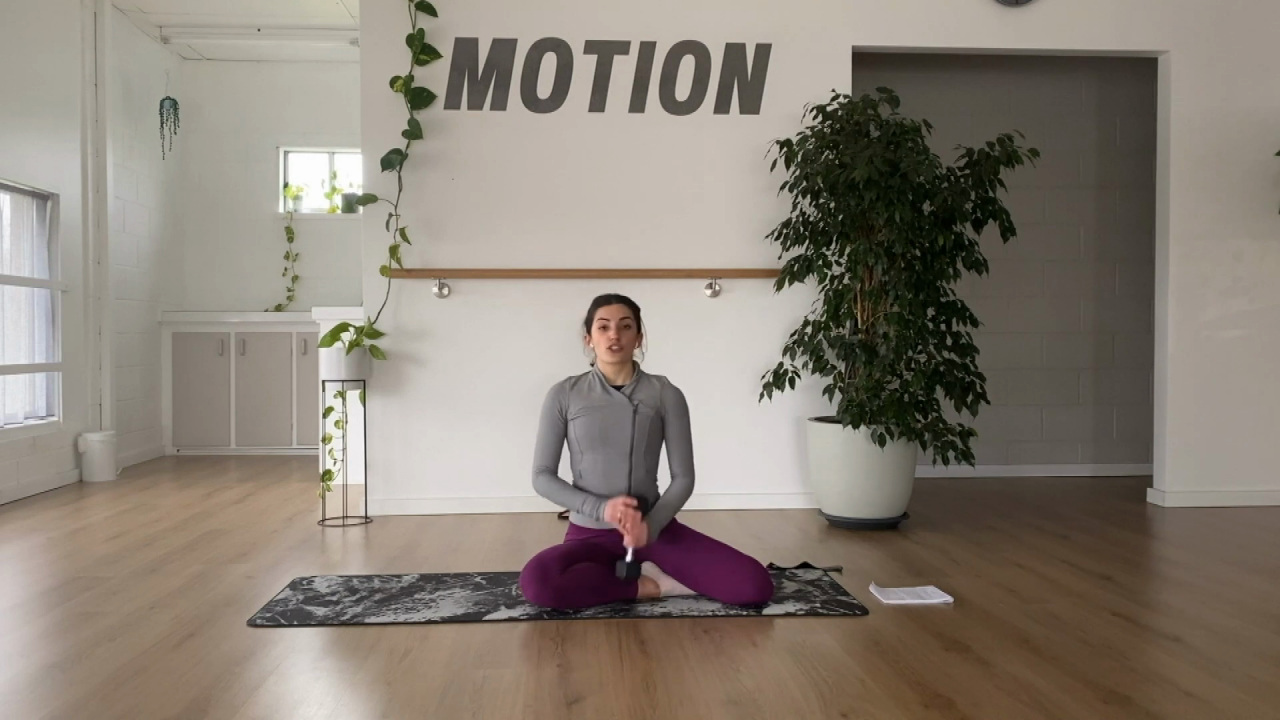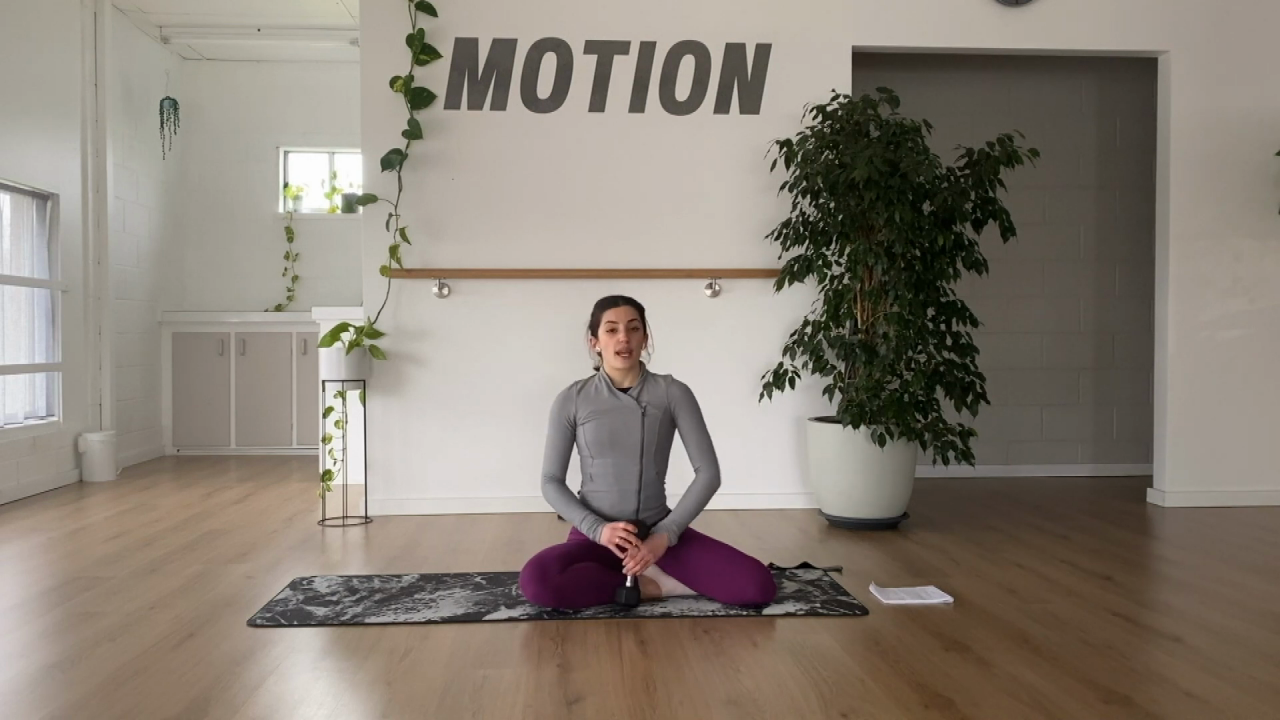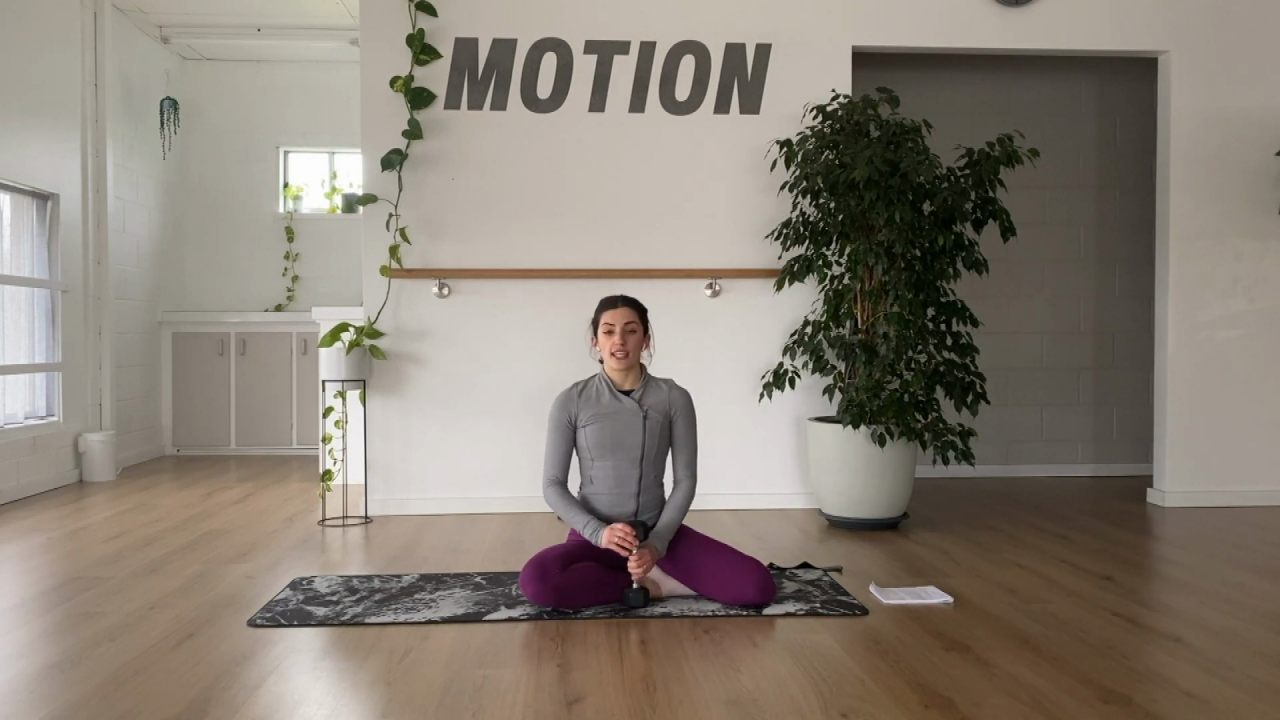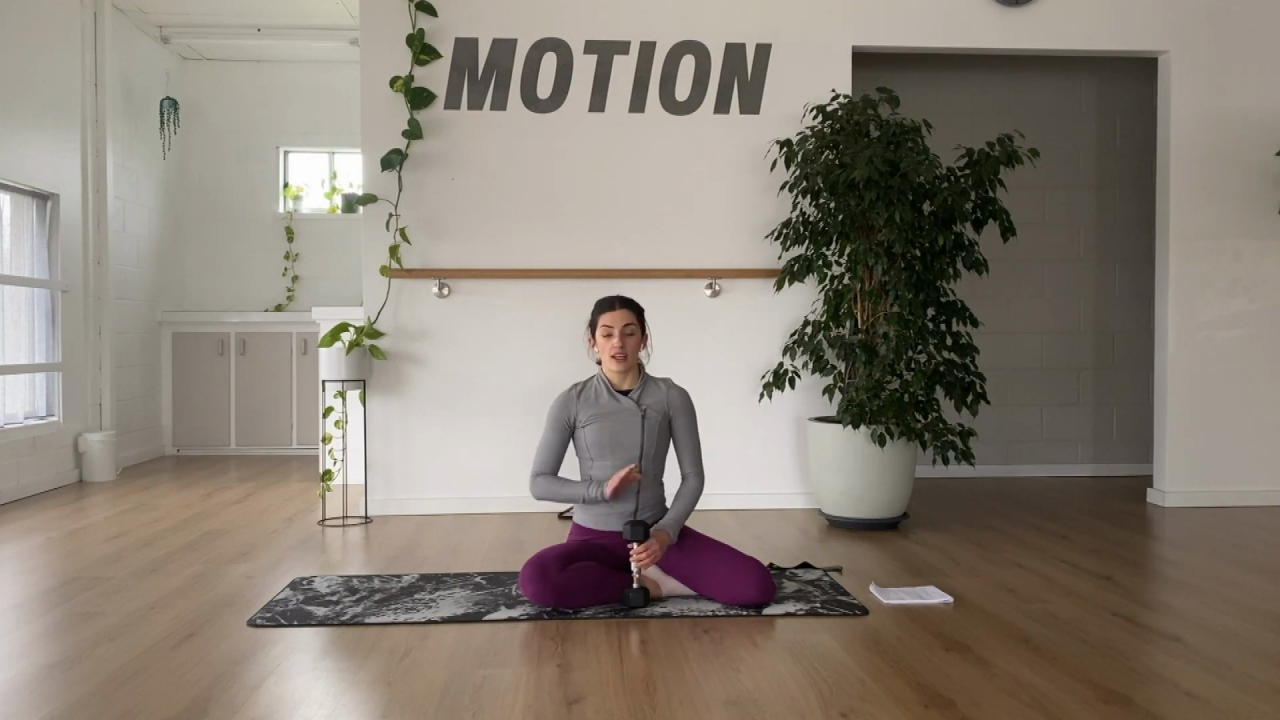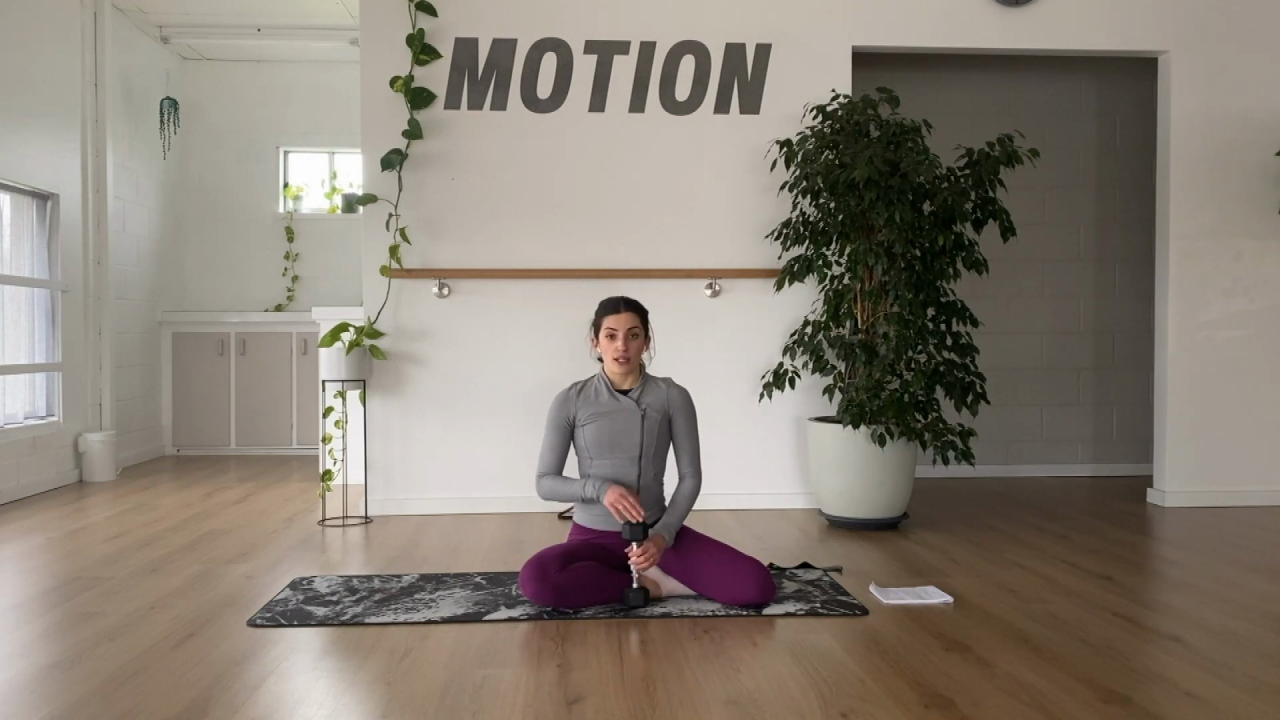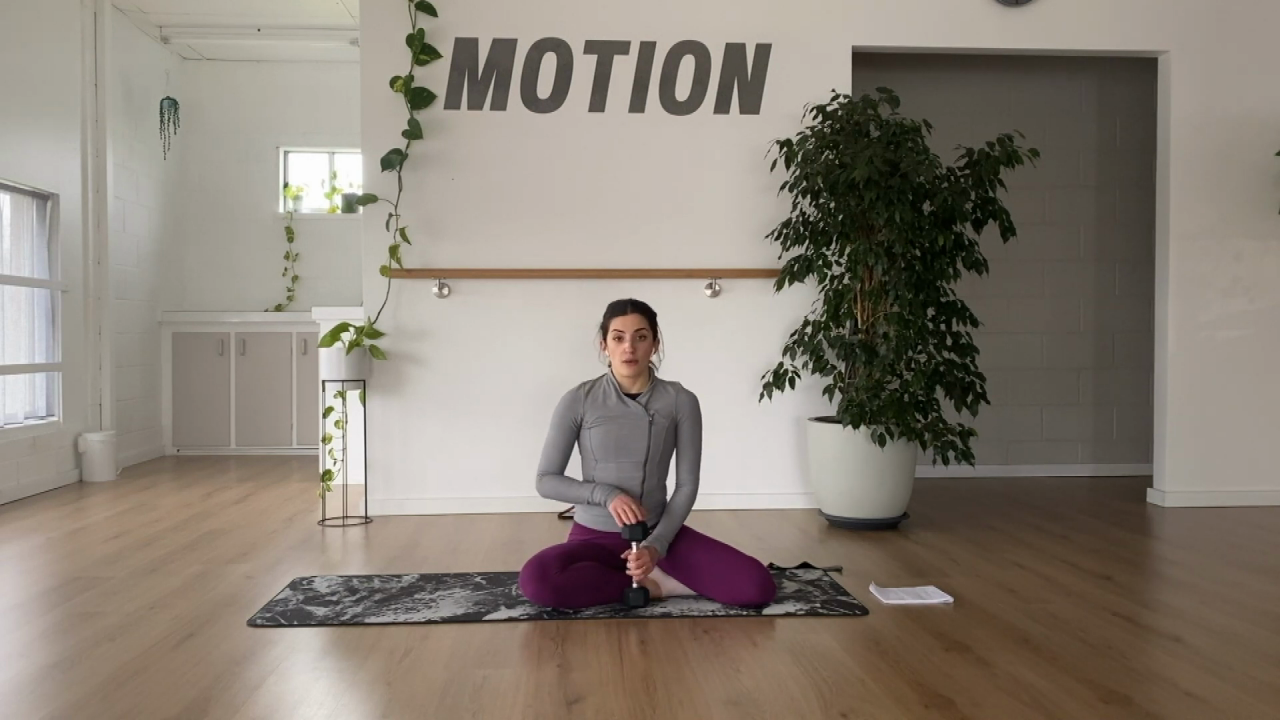
dt=0.7s
person 1, frame 1
left shoulder: (666, 395)
right shoulder: (563, 395)
left elbow: (683, 478)
right elbow: (542, 476)
left wrist: (652, 524)
right wrist: (599, 507)
left hip: (657, 529)
right hip: (590, 532)
left knee: (756, 586)
right knee: (536, 583)
left ankle: (651, 572)
right ankle: (653, 583)
person 1, frame 2
left shoulder: (673, 393)
right shoulder: (571, 400)
left elbow: (709, 472)
right elbow: (551, 481)
left wrist: (666, 534)
right wrist: (597, 528)
left hip: (658, 530)
right hip: (594, 534)
left knee: (758, 586)
right knee: (535, 581)
left ankle: (652, 570)
right ankle: (656, 584)
person 1, frame 3
left shoulder: (674, 398)
right shoulder: (571, 401)
left elbow: (685, 481)
right elbow: (553, 485)
left wrist: (657, 543)
right wrist: (598, 532)
left hip: (658, 531)
right hip: (594, 536)
left knee: (757, 585)
right knee: (535, 581)
left ankle: (652, 571)
right ankle: (657, 584)
person 1, frame 4
left shoulder: (672, 397)
right shoulder: (571, 402)
left elbow: (693, 475)
right elbow: (540, 482)
left wrist: (668, 530)
right wrist: (601, 488)
left hip: (656, 532)
right hip: (593, 536)
left knee: (757, 585)
right knee: (535, 580)
left ankle: (649, 572)
right ankle: (656, 584)
person 1, frame 5
left shoulder: (673, 396)
right shoulder: (569, 401)
left elbow: (690, 477)
right elbow: (545, 484)
left wrist: (663, 534)
right wrist: (599, 488)
left hip: (655, 531)
right hip: (594, 536)
left knee: (757, 586)
right knee: (535, 581)
left ankle: (653, 573)
right ankle: (657, 584)
person 1, frame 6
left shoulder: (681, 402)
right shoulder: (577, 401)
left elbow: (687, 485)
right elbow: (546, 480)
left wrist: (657, 546)
right wrist: (604, 494)
left hip: (657, 532)
right hip: (595, 536)
left knee: (757, 586)
right knee: (536, 580)
left ankle: (659, 564)
right ankle: (658, 584)
